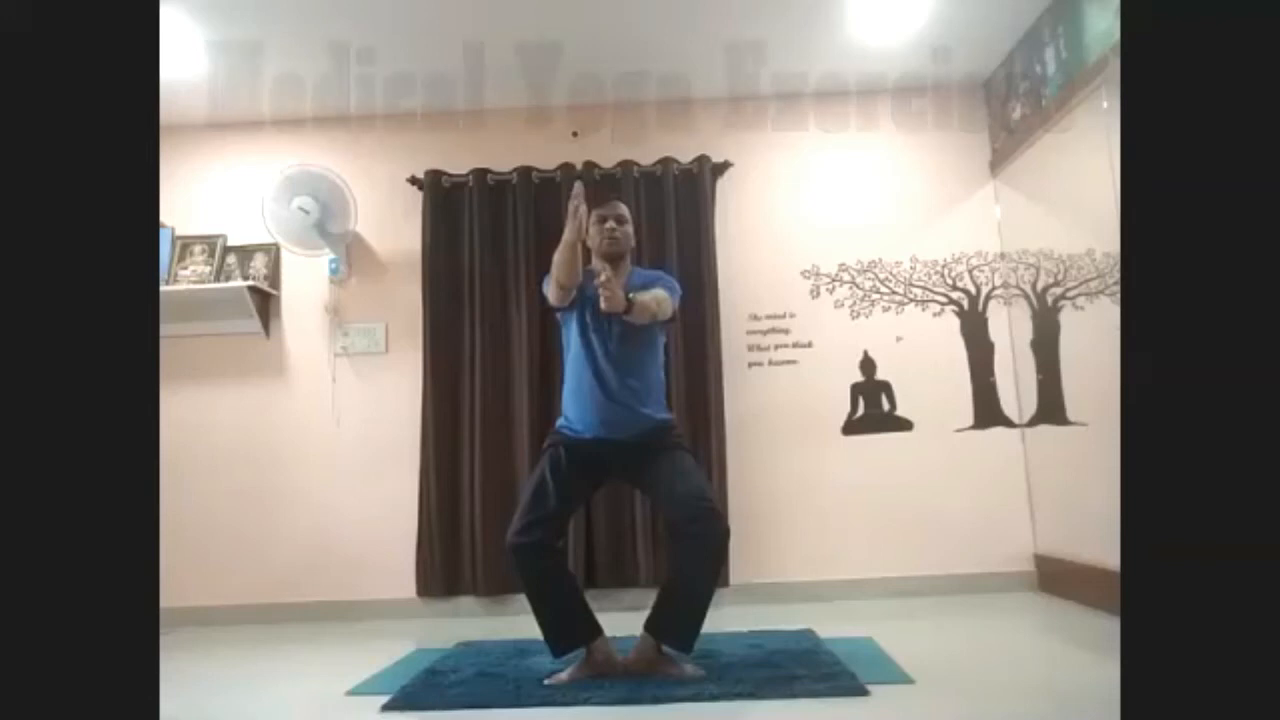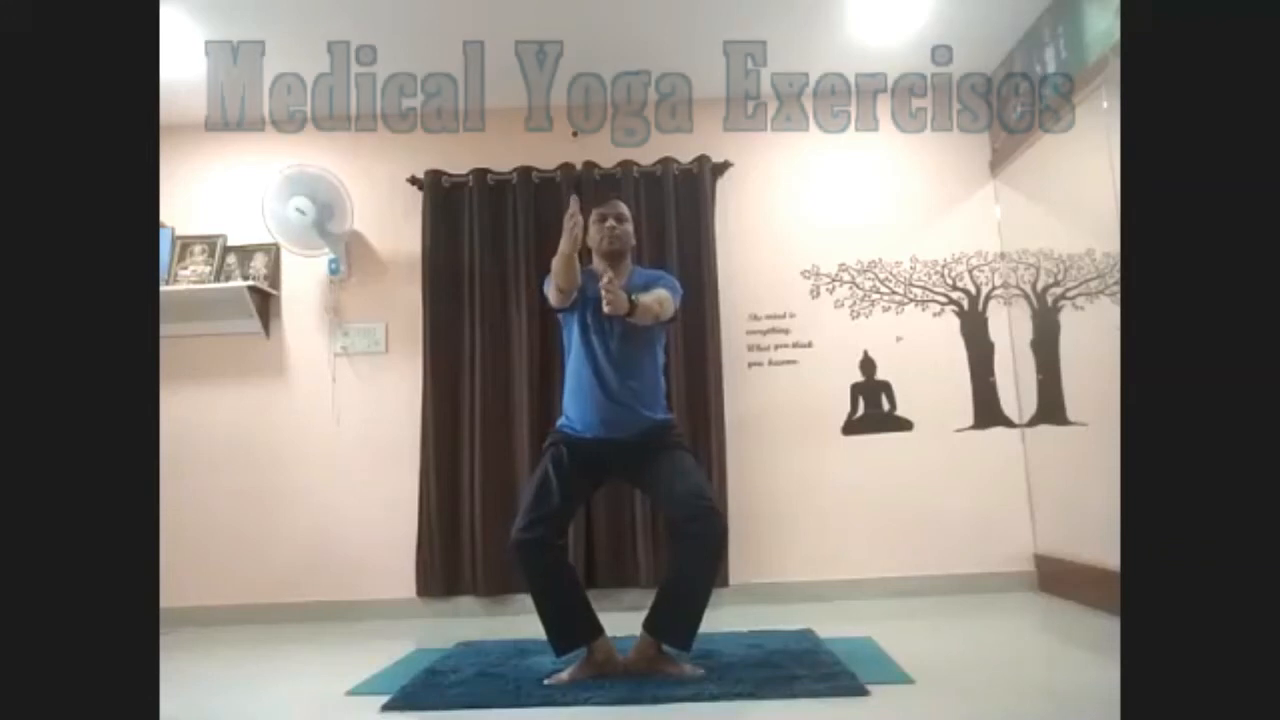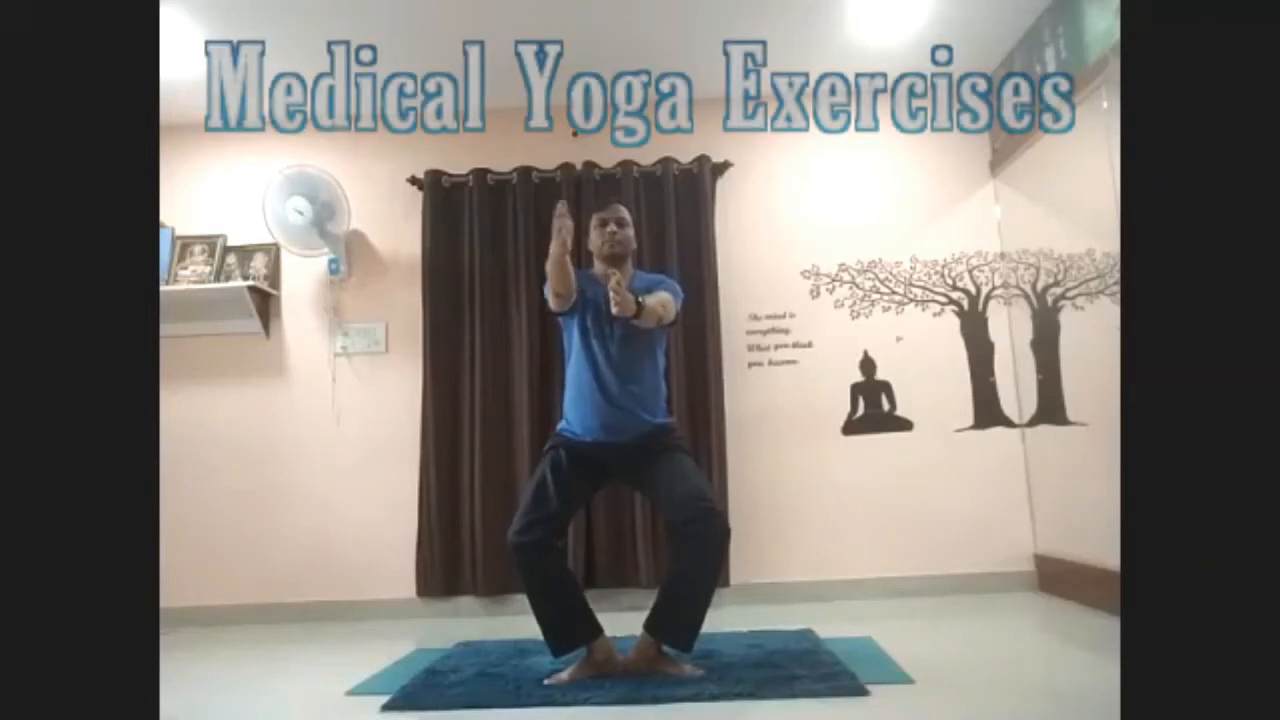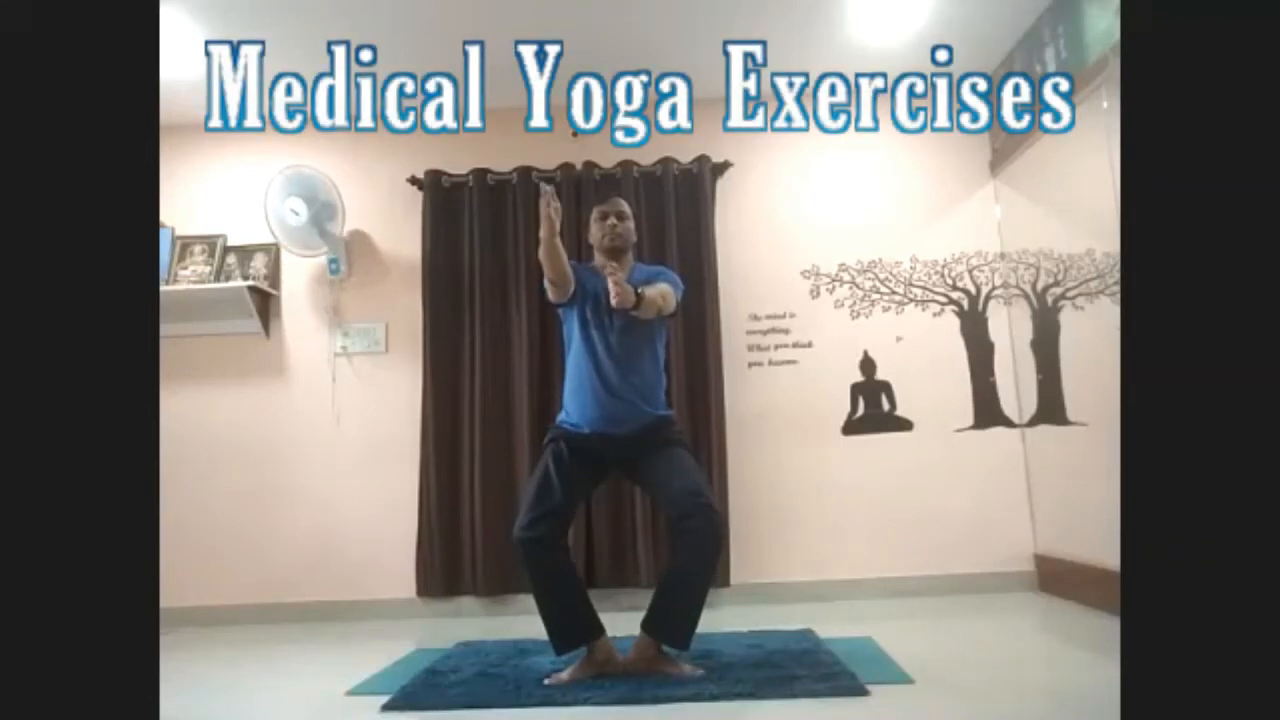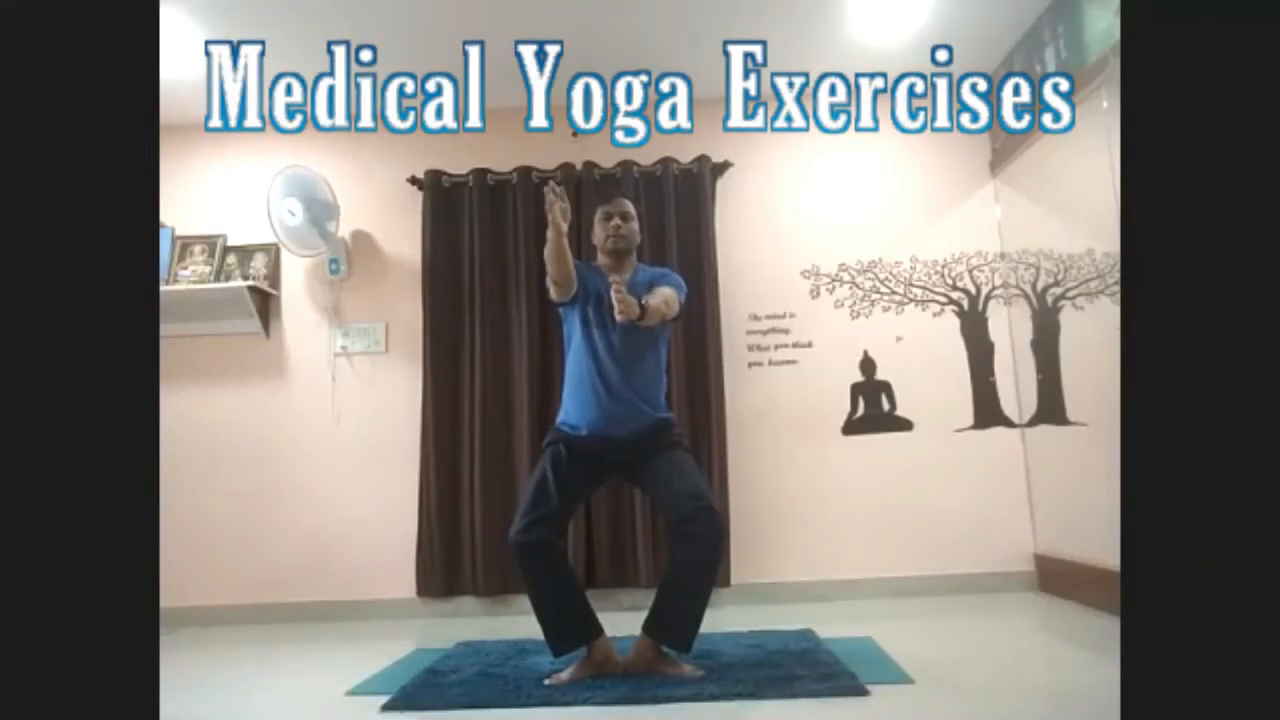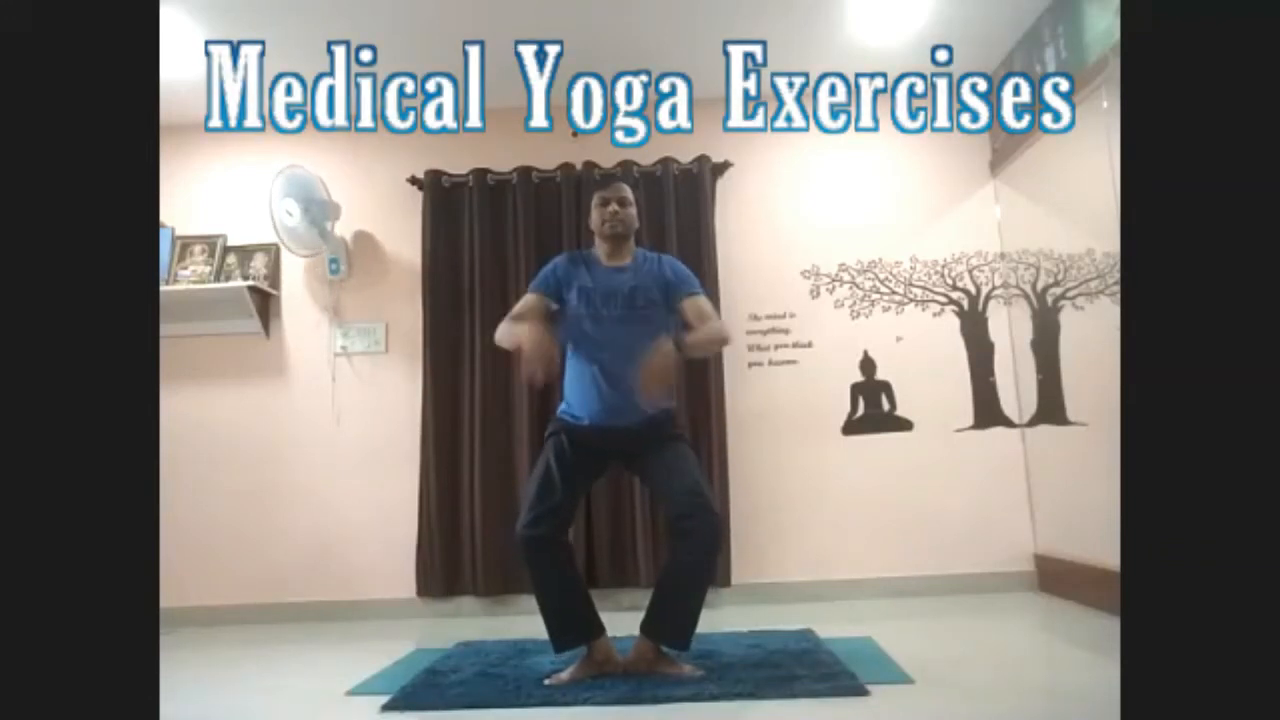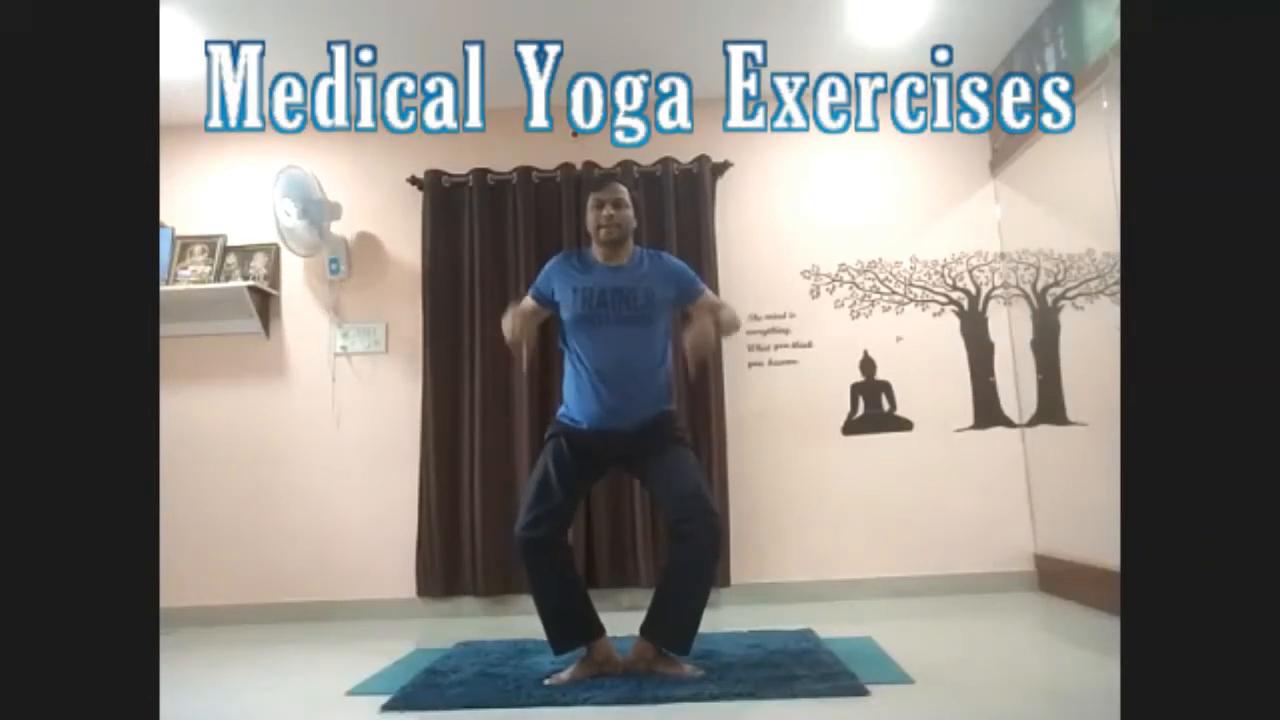
dt=0.5s
person 1, frame 1
left shoulder: (658, 283)
right shoulder: (569, 285)
left elbow: (655, 307)
right elbow: (560, 286)
left wrist: (624, 303)
right wrist: (571, 232)
left hip: (650, 435)
right hip: (577, 438)
left knee: (706, 527)
right knee: (526, 540)
left ankle: (653, 648)
right ankle: (594, 650)
person 1, frame 2
left shoulder: (659, 282)
right shoulder: (572, 285)
left elbow: (656, 307)
right elbow: (561, 287)
left wrist: (627, 304)
right wrist: (566, 244)
left hip: (651, 433)
right hip: (578, 437)
left knee: (705, 525)
right knee: (529, 537)
left ankle: (652, 646)
right ankle: (596, 649)
person 1, frame 3
left shoulder: (659, 285)
right shoulder: (574, 288)
left elbow: (660, 311)
right elbow: (559, 290)
left wrist: (633, 307)
right wrist: (559, 246)
left hip: (650, 437)
right hip: (577, 440)
left knee: (708, 527)
right knee: (526, 539)
left ankle: (652, 647)
right ankle: (595, 649)
person 1, frame 4
left shoulder: (660, 277)
right shoulder: (574, 279)
left elbow: (659, 302)
right elbow: (555, 279)
left wrist: (632, 298)
right wrist: (549, 230)
left hip: (650, 430)
right hip: (578, 433)
left knee: (702, 521)
right knee: (533, 533)
left ankle: (651, 646)
right ankle: (595, 648)
person 1, frame 5
left shoulder: (664, 280)
right shoulder: (577, 281)
left elbow: (663, 307)
right elbow: (558, 276)
left wrist: (638, 309)
right wrist: (556, 229)
left hip: (651, 434)
right hip: (576, 436)
left knee: (703, 524)
right knee: (528, 537)
left ankle: (652, 647)
right ankle: (595, 649)
person 1, frame 6
left shoulder: (667, 272)
right shoulder: (564, 271)
left elbow: (714, 331)
right elbow: (507, 327)
left wrist: (674, 349)
right wrist: (528, 331)
left hip: (653, 425)
right hip: (578, 426)
left knee: (701, 522)
right knee: (535, 531)
left ankle: (652, 646)
right ankle: (595, 648)
person 1, frame 7
left shoulder: (666, 270)
right shoulder: (562, 271)
left elbow: (728, 315)
right elbow: (524, 316)
left wrist: (709, 322)
right wrist: (515, 321)
left hip: (653, 427)
right hip: (577, 430)
left knee: (700, 526)
right knee: (534, 533)
left ankle: (653, 647)
right ankle: (595, 649)
